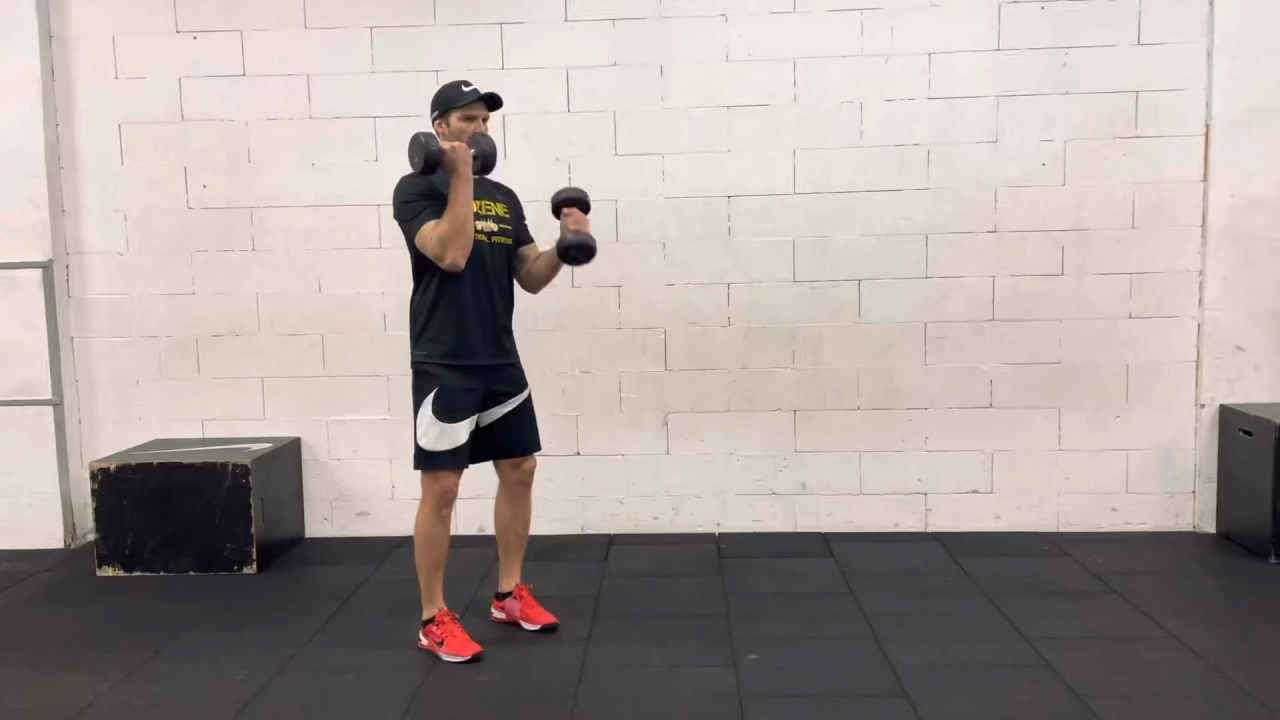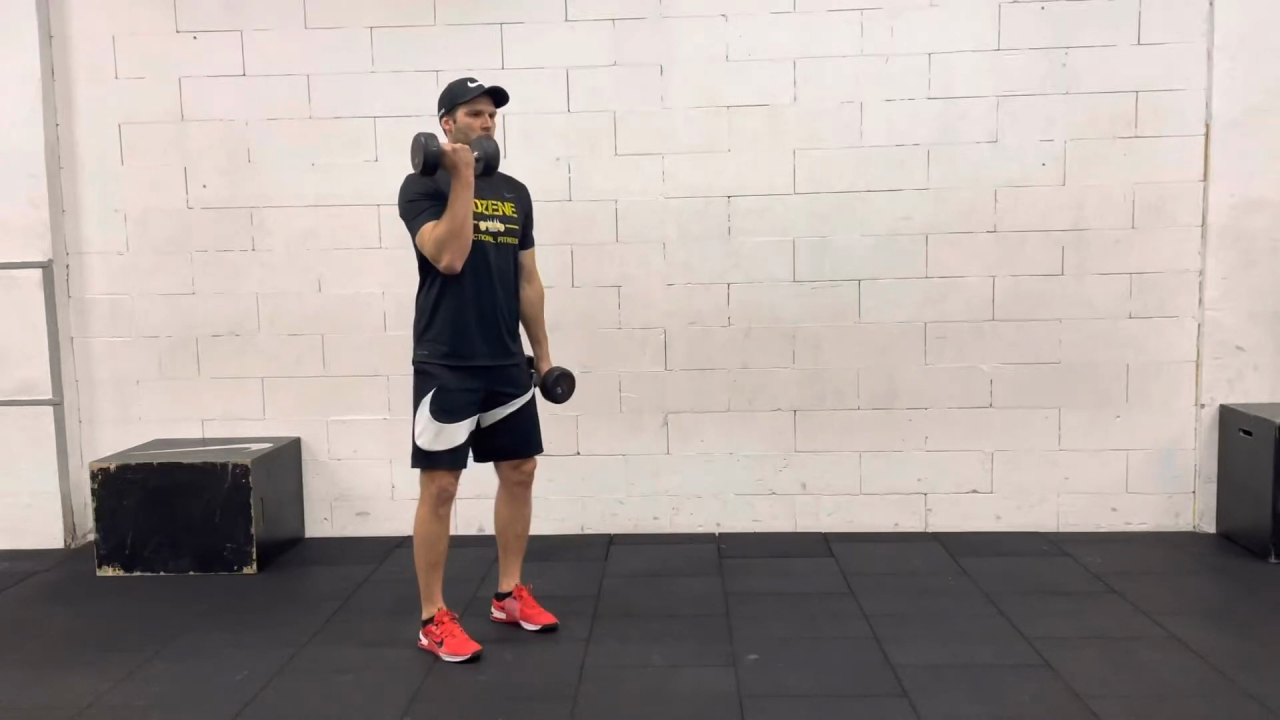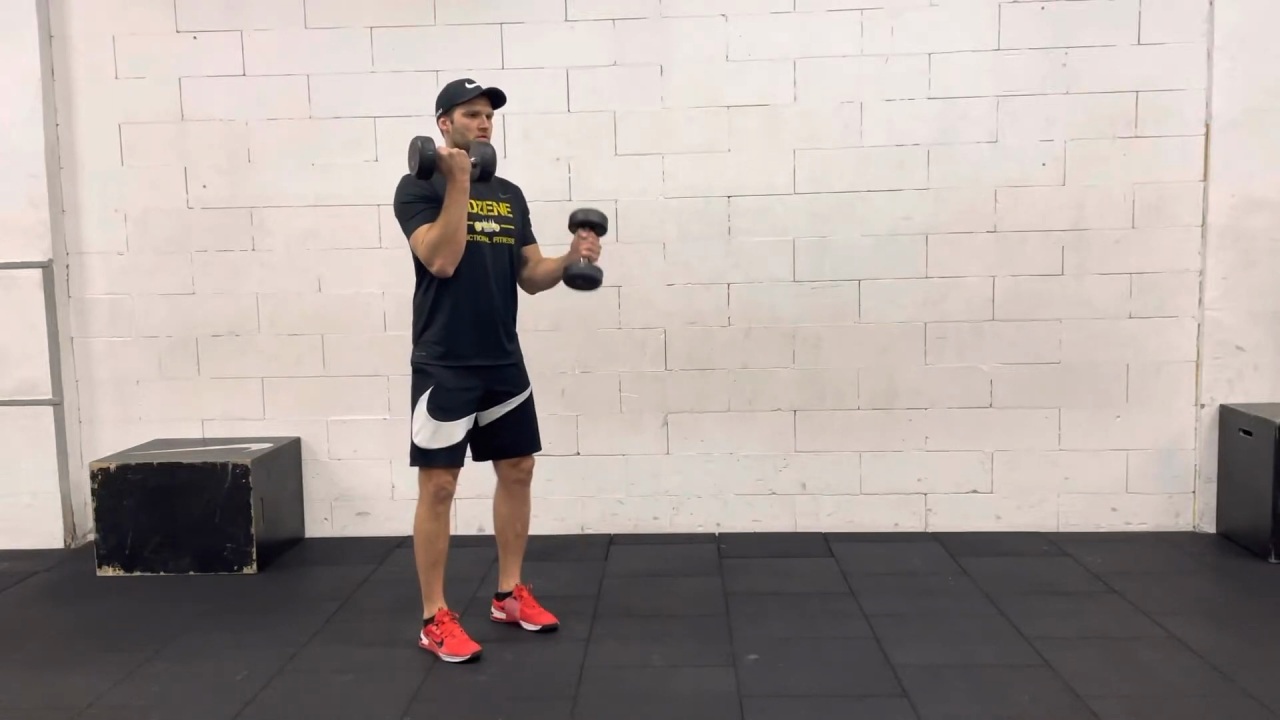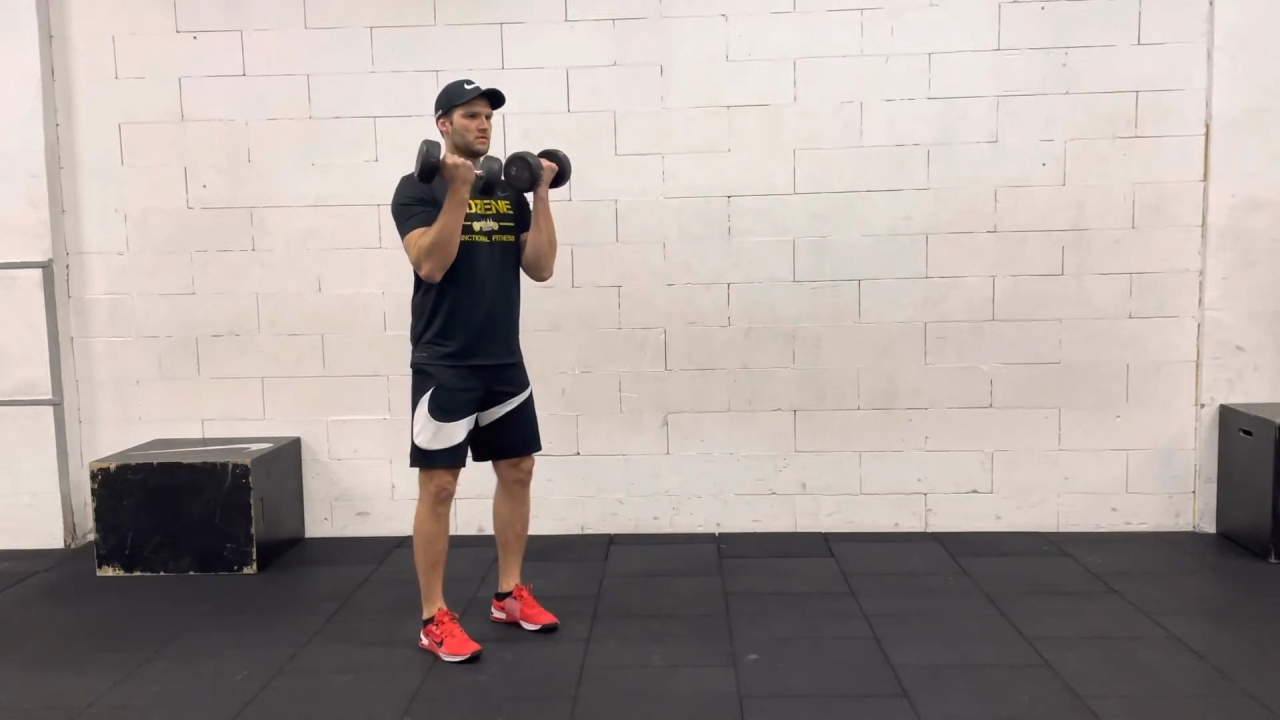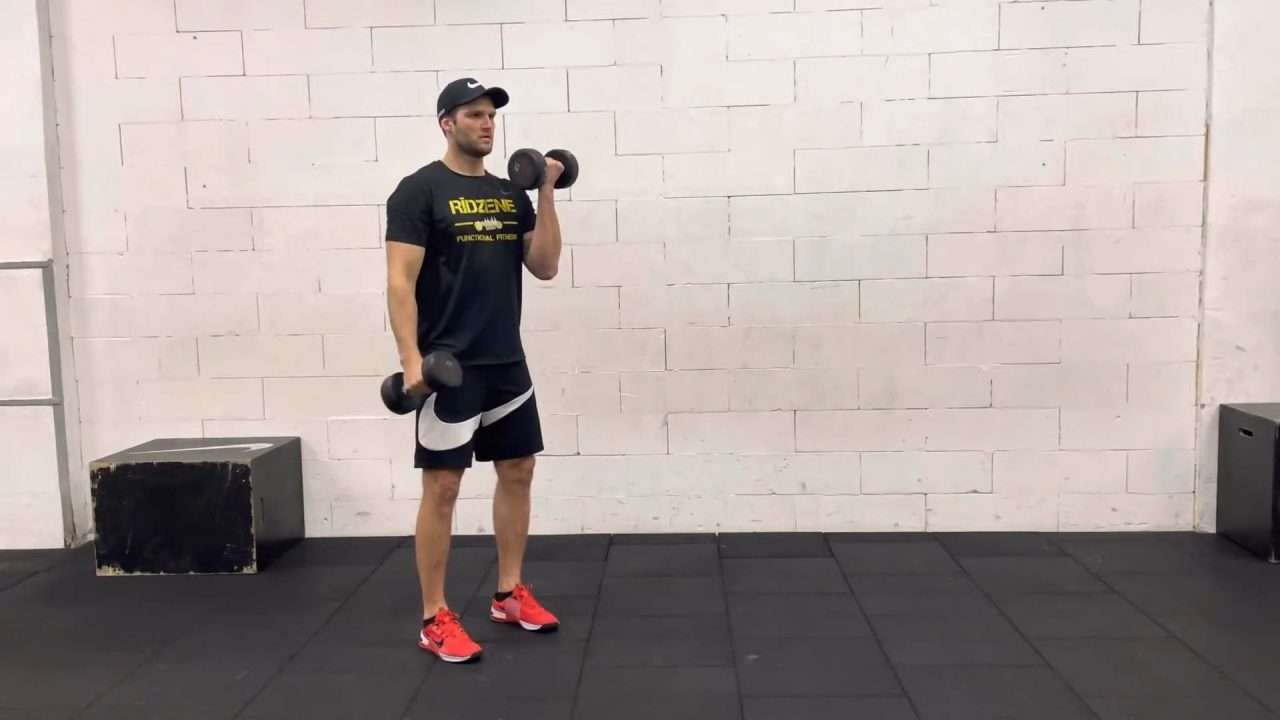
dt=1s
person 1, frame 1
left shoulder: (504, 197)
right shoulder: (418, 188)
left elbow: (531, 278)
right elbow: (451, 254)
right wrist: (461, 176)
left hip: (501, 360)
right hip: (444, 365)
left knee: (519, 471)
right knee: (441, 487)
left ankle: (510, 593)
right ankle: (434, 618)
person 1, frame 2
left shoulder: (514, 192)
right shoulder: (424, 186)
left elbow: (527, 279)
right elbow: (449, 257)
left wrist: (542, 352)
right wrist: (463, 177)
left hip: (505, 361)
right hip: (447, 365)
left knee: (519, 472)
right knee: (439, 487)
left ankle: (509, 593)
right ankle: (434, 618)
person 1, frame 3
left shoulder: (509, 194)
right shoulder: (420, 187)
left elbow: (529, 273)
right elbow: (442, 261)
left wrist: (569, 260)
right wrist: (459, 182)
left hip: (503, 359)
right hip: (445, 364)
left knee: (518, 471)
right knee: (438, 485)
left ankle: (510, 593)
right ankle: (435, 617)
person 1, frame 4
left shoulder: (508, 193)
right shoulder: (419, 187)
left elbow: (540, 267)
right elbow: (431, 266)
left wrist: (541, 194)
right wrist: (457, 190)
left hip: (503, 360)
right hip: (445, 364)
left knee: (517, 472)
right knee: (438, 486)
left ankle: (509, 593)
right ankle: (434, 618)
person 1, frame 5
left shoulder: (510, 193)
right shoulder: (420, 190)
left elbow: (545, 266)
right elbow: (400, 281)
left wrist: (547, 194)
right wrist: (411, 359)
left hip: (506, 361)
right hip: (450, 367)
left knee: (517, 473)
right knee: (441, 487)
left ankle: (509, 593)
right ankle: (435, 619)
